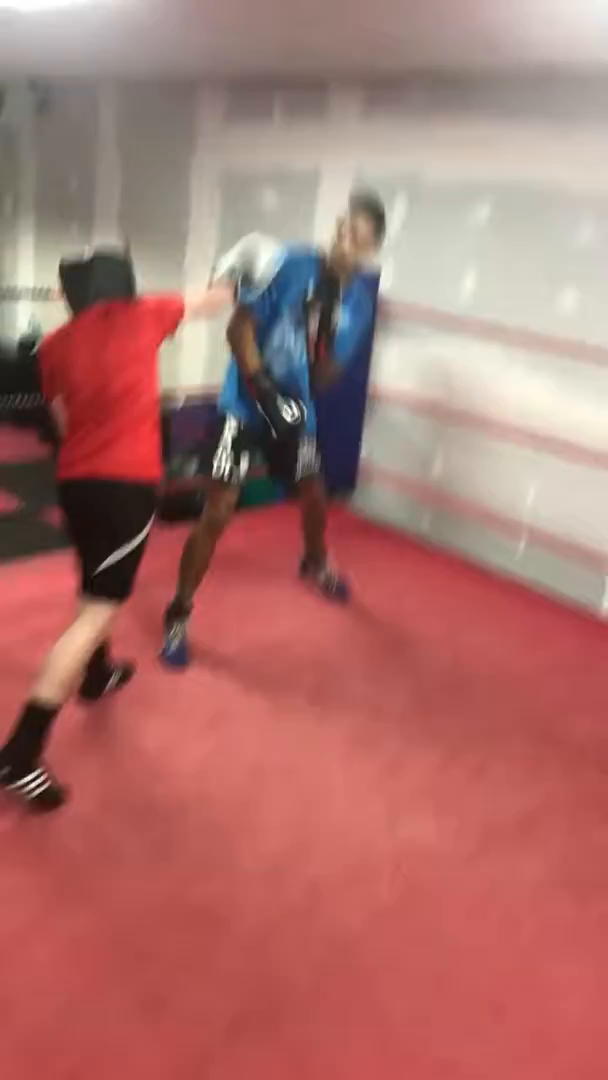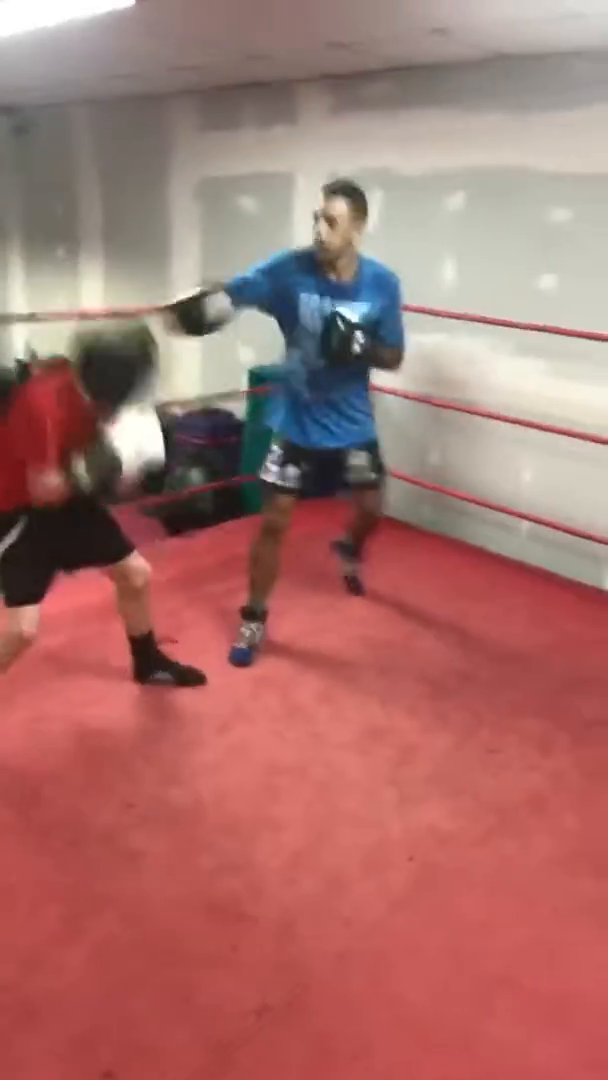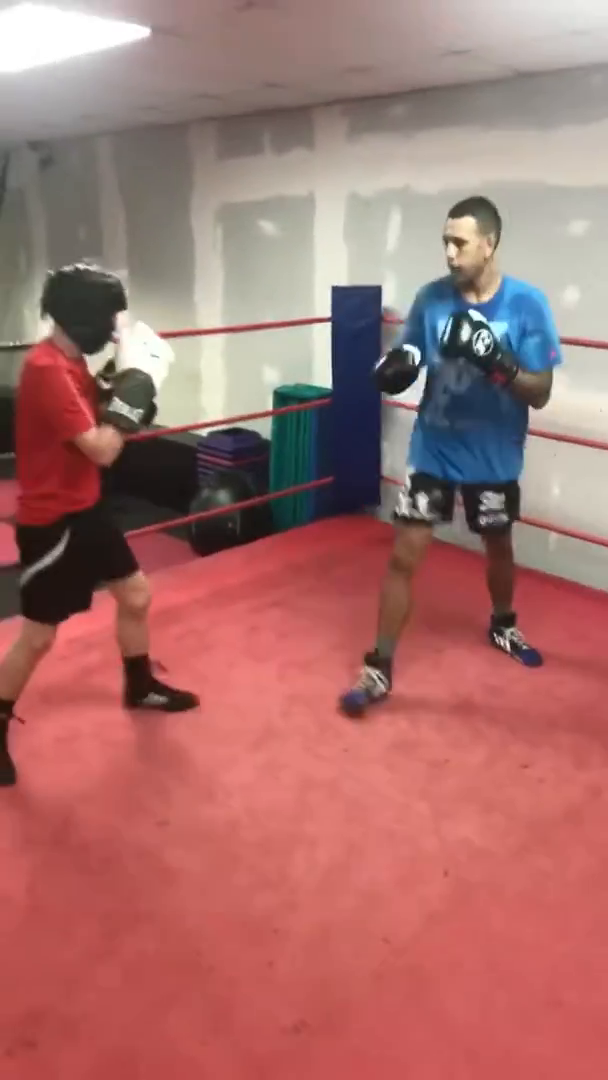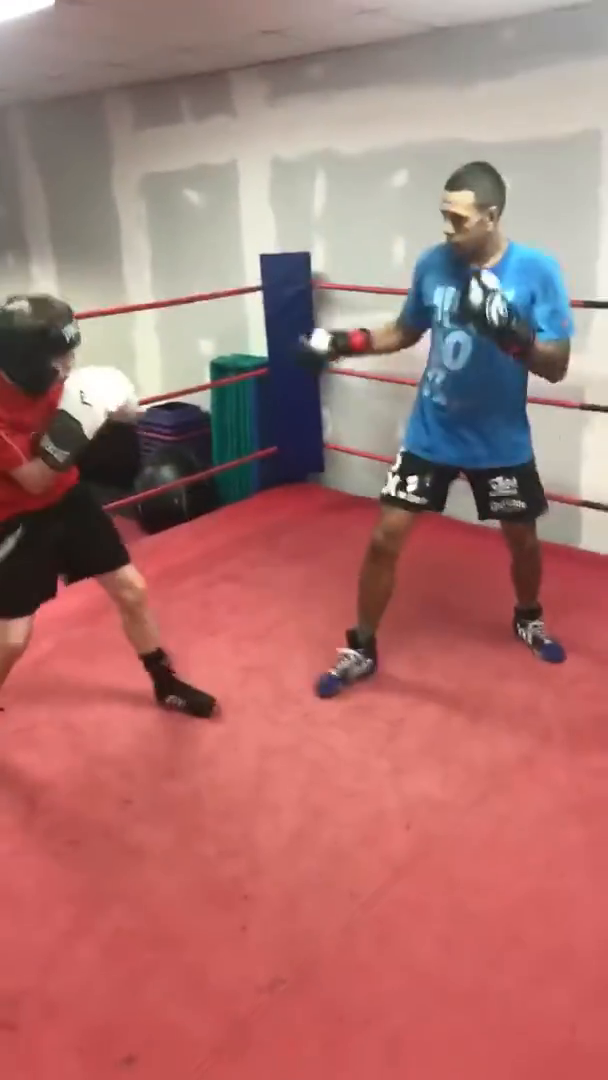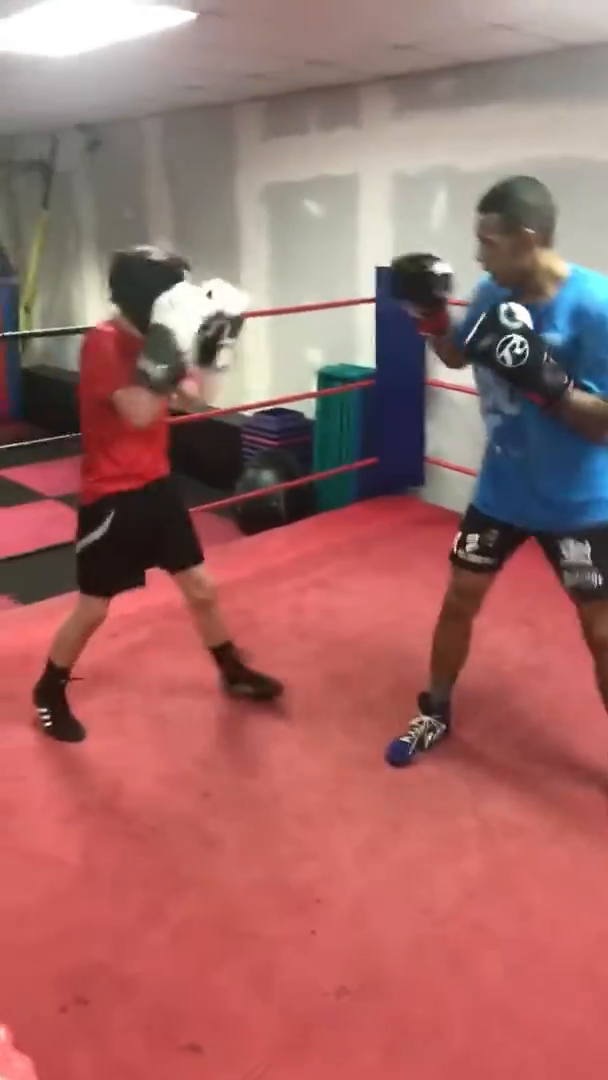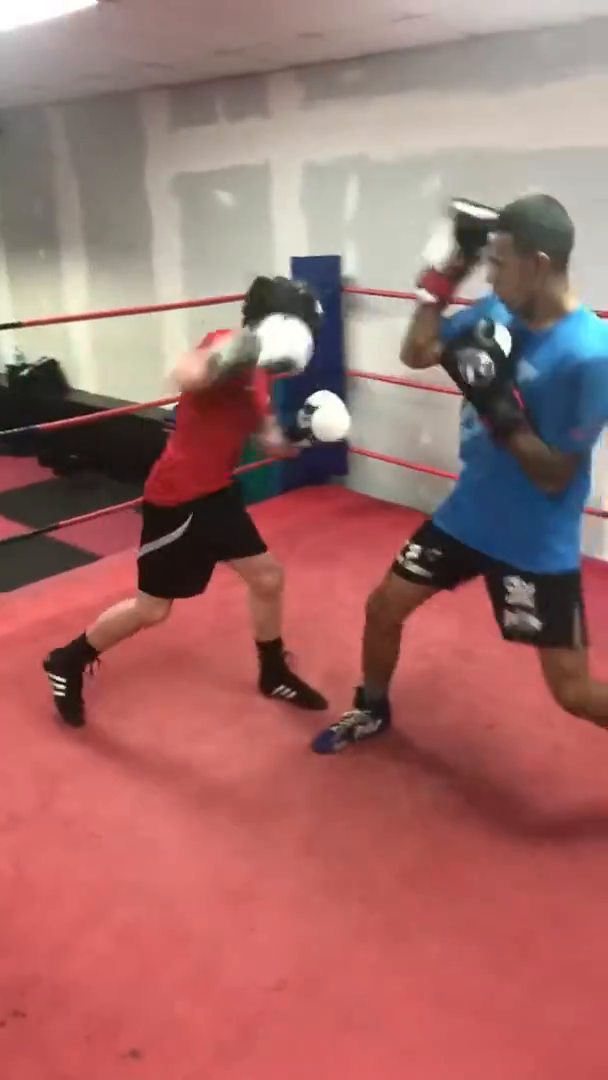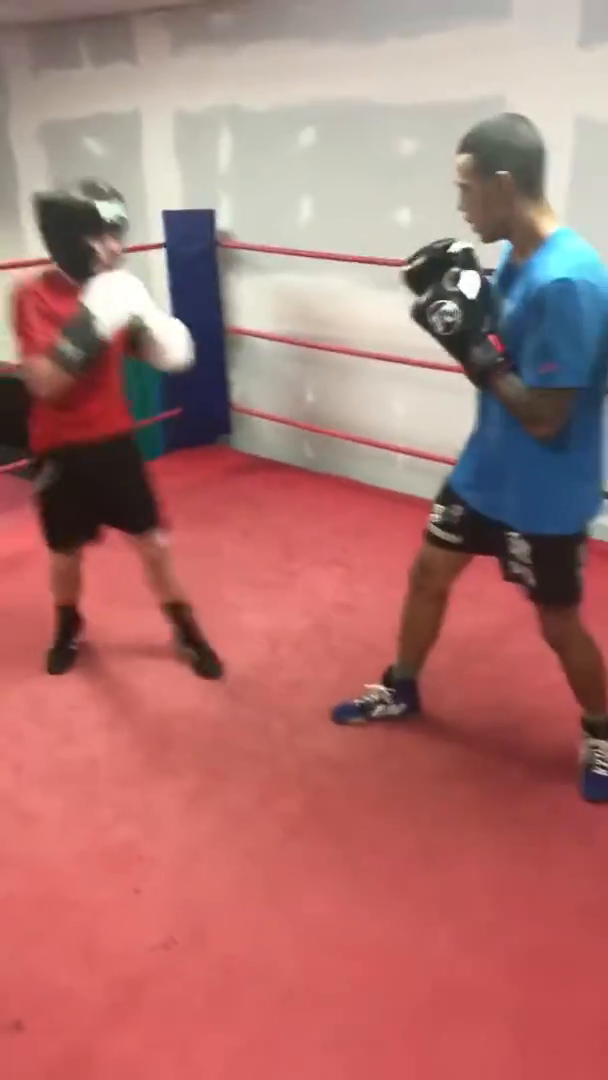
dt=0.7s
person 1, frame 1
left shoulder: (357, 301)
right shoulder: (292, 264)
left elbow: (327, 373)
right elbow: (239, 325)
left wrist: (324, 319)
right wrist: (264, 389)
left hip: (295, 412)
right hip: (247, 406)
left knee: (314, 497)
right knee: (217, 514)
left ankle: (316, 564)
right ankle: (177, 616)
person 1, frame 2
left shoulder: (382, 284)
right shoulder: (288, 269)
left elbow: (393, 358)
right elbow: (228, 294)
left wrist: (362, 348)
right wrist: (196, 306)
left hip: (351, 422)
right hip: (295, 419)
left knee: (369, 509)
right knee: (274, 522)
left ankle: (350, 552)
right ankle: (254, 619)
person 1, frame 3
left shoulder: (527, 303)
right shoulder: (430, 299)
left elbow: (540, 392)
right elbow: (406, 362)
left wrist: (495, 362)
right wrist: (392, 368)
left hip: (495, 457)
right hip: (432, 451)
left knee: (499, 551)
right knee: (404, 556)
left ankle: (502, 625)
right ankle: (379, 667)
person 1, frame 4
left shoulder: (537, 271)
right shoulder: (434, 263)
left elbow: (556, 366)
right elbow: (407, 331)
left wrist: (511, 331)
right wrist: (348, 342)
left hip: (502, 441)
right hip: (432, 434)
left knee: (523, 541)
right knee: (386, 539)
left ankle: (528, 618)
right ankle: (361, 650)
person 1, frame 5
right shoulder: (494, 292)
right elbow: (453, 356)
left wrist: (539, 377)
right wrist: (427, 305)
right hip: (501, 488)
right knee: (458, 602)
right ankle: (434, 715)
person 1, frame 6
right shoulder: (498, 309)
left elbow: (551, 476)
right elbow: (415, 354)
left wrist: (498, 402)
right wrist: (447, 268)
left hip: (537, 540)
right hip: (467, 512)
right knee: (383, 607)
right ankle: (371, 708)
person 1, frame 7
right shoulder: (518, 256)
left elbow: (543, 417)
left wrist: (471, 344)
right wrist: (450, 290)
left hip: (545, 492)
right hip: (486, 470)
right knee: (428, 572)
right ankle: (400, 689)
person 2, frame 1
left shoulder: (56, 344)
right shoulder: (138, 315)
left elbow: (65, 418)
right elbow: (213, 299)
left hip: (76, 480)
right hip: (126, 481)
left knee: (99, 590)
right knee: (96, 610)
left ankle: (96, 672)
person 2, frame 2
left shoulder: (86, 388)
right shoulder: (44, 401)
right elbow: (42, 488)
right wrist: (105, 463)
left hip: (73, 498)
left knee: (137, 576)
left ankle: (149, 664)
person 2, frame 3
left shoulder: (67, 361)
right shoulder: (48, 370)
left elbow: (96, 418)
right elbow: (103, 449)
left wrist: (119, 383)
right wrist: (137, 384)
left hip: (86, 509)
right hip: (52, 522)
left knee: (135, 595)
left ankle: (139, 686)
person 2, frame 4
left shoulder: (48, 375)
right elbow: (34, 480)
left wrist: (112, 400)
right wrist: (74, 423)
left hip: (71, 499)
left knee: (131, 590)
left ankle: (165, 683)
person 2, frame 5
left shoulder: (159, 339)
right shoulder: (103, 342)
left elbow: (187, 394)
right elbow: (139, 412)
left wrist: (214, 337)
right wrist: (166, 340)
left hip: (157, 487)
right hip: (111, 497)
left knee: (201, 589)
right knee: (92, 609)
left ankle: (234, 672)
right ankle: (49, 692)
person 2, frame 6
left shoulder: (259, 375)
right shoulder: (226, 346)
left elbow: (269, 442)
right elbow: (184, 378)
left wrist: (300, 432)
right wrist: (247, 352)
left hip: (217, 492)
right hip: (178, 498)
left knee: (269, 577)
right knee: (152, 608)
left ankle: (274, 674)
right ankle: (68, 663)
person 2, frame 7
left shoulder: (114, 285)
right shoulder: (33, 297)
right elbow: (44, 385)
left wrist: (150, 343)
right wrist: (87, 328)
left hip: (114, 441)
right hip: (61, 450)
left knee: (154, 546)
right knee: (65, 558)
left ankle: (186, 632)
right ankle: (68, 628)
